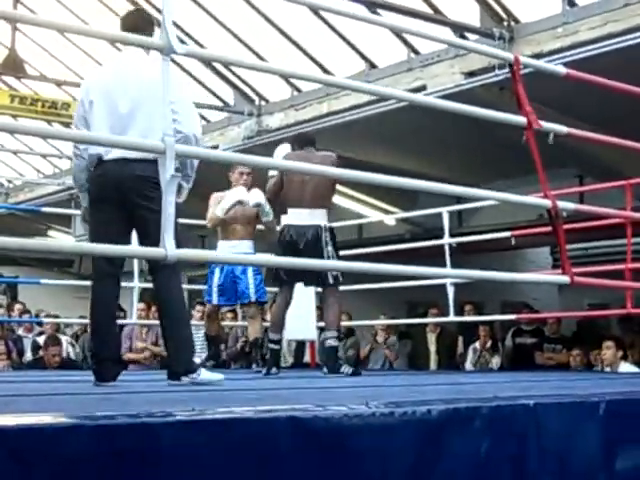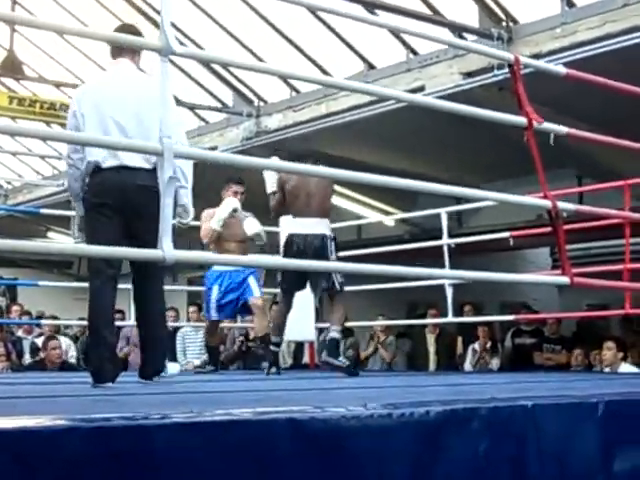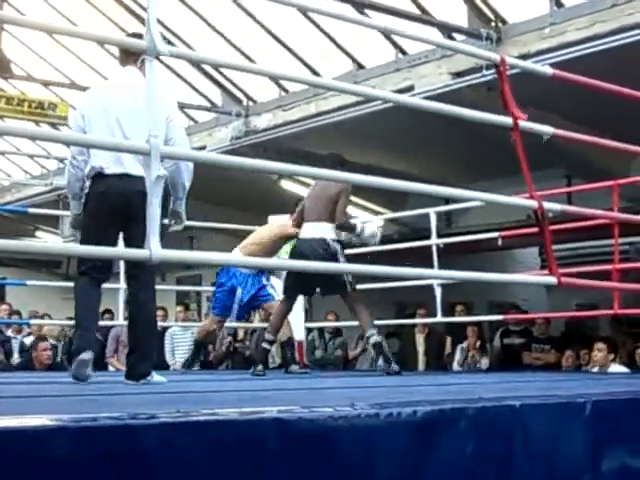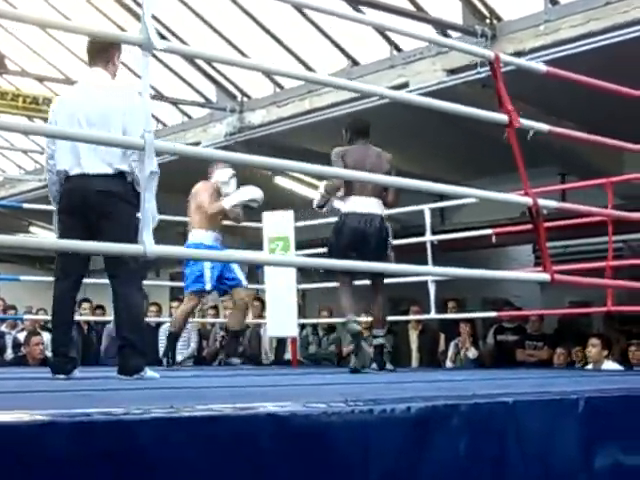
dt=0.5s
person 1, frame 1
left shoulder: (95, 79)
right shoulder: (164, 74)
left elbow: (80, 142)
right elbow: (189, 132)
left wrist: (83, 192)
right wrist: (185, 179)
left hip: (106, 177)
right hip: (148, 174)
left knee: (106, 272)
right knee: (165, 269)
left ankle: (105, 368)
right ankle: (182, 365)
person 1, frame 2
left shoulder: (87, 91)
right shoulder: (155, 88)
left elbow: (74, 154)
right elbow: (175, 144)
left wrist: (79, 203)
right wrist: (184, 194)
left hip: (102, 186)
right hip: (145, 185)
left knee: (103, 276)
right knee: (149, 277)
left ankle: (103, 369)
right ankle: (153, 366)
person 1, frame 3
left shoulder: (93, 96)
right shoulder: (160, 98)
left elbow: (77, 155)
right elbow: (180, 156)
left wrist: (75, 203)
right wrist: (179, 202)
left hip: (103, 190)
right hip: (144, 192)
left knee: (90, 272)
right knee: (141, 279)
left ankle: (83, 347)
right ankle: (140, 368)
person 1, frame 4
left shoulder: (64, 99)
right shoulder: (126, 96)
left elbow: (52, 158)
right elbow: (141, 152)
left wrist: (57, 201)
right wrist: (149, 200)
left hip: (74, 190)
right hip: (113, 190)
left knee: (68, 276)
right knee: (125, 277)
left ankle: (62, 362)
right ankle: (132, 363)
person 2, frame 1
left shoulder: (286, 159)
right shoulder: (331, 159)
left elbow: (271, 196)
left wrist: (274, 171)
left hip: (290, 230)
right hip: (317, 230)
left knee: (284, 295)
right knee: (331, 292)
left ankle: (273, 360)
right ankle: (331, 359)
person 2, frame 2
left shoulder: (285, 176)
left elbow: (276, 210)
left wrist: (271, 184)
left hip: (295, 239)
right hip: (321, 238)
left knee: (285, 300)
right knee: (336, 297)
left ankle: (273, 361)
right ankle: (332, 349)
person 2, frame 3
left shoulder: (314, 188)
right shoulder: (343, 185)
left elbow: (296, 221)
right elbow: (340, 221)
right wrist: (357, 225)
left hip: (303, 245)
right hip: (325, 244)
left knee: (286, 305)
right knee: (356, 303)
left ankle: (261, 362)
right ankle: (382, 358)
person 2, frame 4
left shoulder: (341, 153)
right shoulder: (386, 158)
left elbow: (336, 184)
right elbow: (390, 200)
left wrist: (323, 197)
left hip: (350, 220)
right hip: (377, 222)
left knee: (344, 283)
right knee: (377, 287)
left ankle: (357, 342)
right ankle: (379, 356)
person 3, frame 1
left shoulder: (257, 199)
right shoulder: (218, 197)
left elbow: (271, 226)
right elbow: (210, 222)
left wrist: (263, 206)
right wrist: (228, 203)
left hip: (247, 257)
right hip: (222, 257)
left knee: (253, 310)
right knee: (212, 309)
left ankle: (257, 359)
person 3, frame 2
left shoulder: (247, 218)
right shoulder: (210, 214)
left elbow: (261, 242)
right elbow: (206, 239)
left wrist: (258, 232)
right wrist: (222, 216)
left hip: (245, 271)
right hip: (219, 273)
left knee: (259, 305)
right knee: (212, 323)
right ankle: (213, 362)
person 3, frame 3
left shoulder: (286, 226)
right shoulder: (288, 225)
left hip: (255, 273)
right hip: (236, 271)
right knee: (215, 322)
right ankle: (194, 358)
person 3, frame 4
left shoulder: (218, 195)
right shoulder: (203, 188)
left elbow: (238, 218)
right elbow: (210, 209)
left wrist: (233, 194)
right wrist: (237, 198)
left hip: (217, 249)
right hip: (200, 247)
left knee: (243, 297)
right knee: (192, 300)
left ankle: (230, 351)
right ankle: (169, 353)
